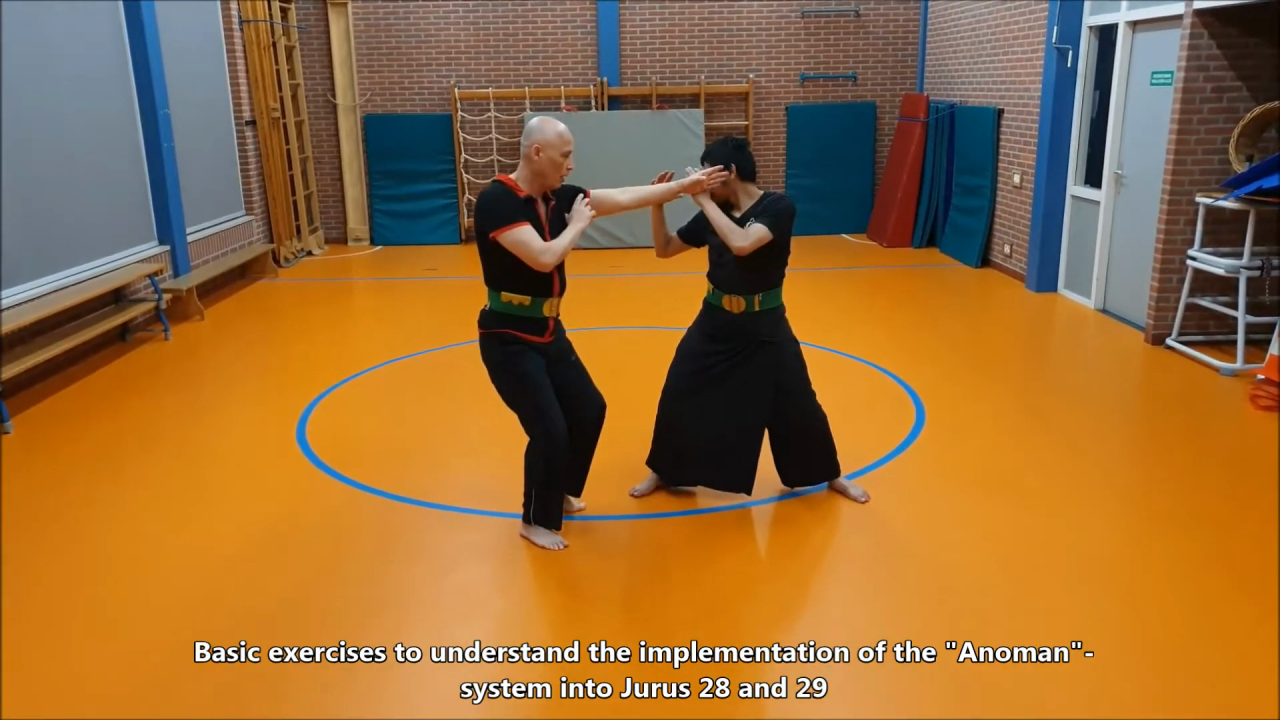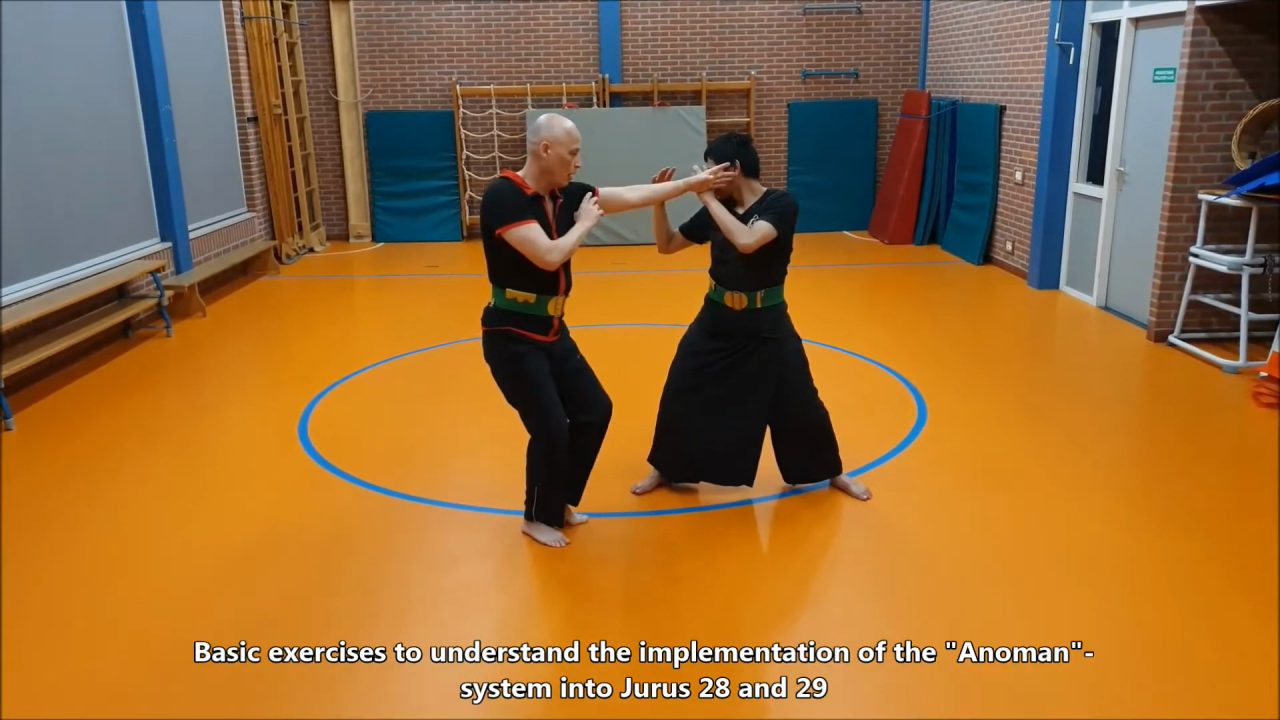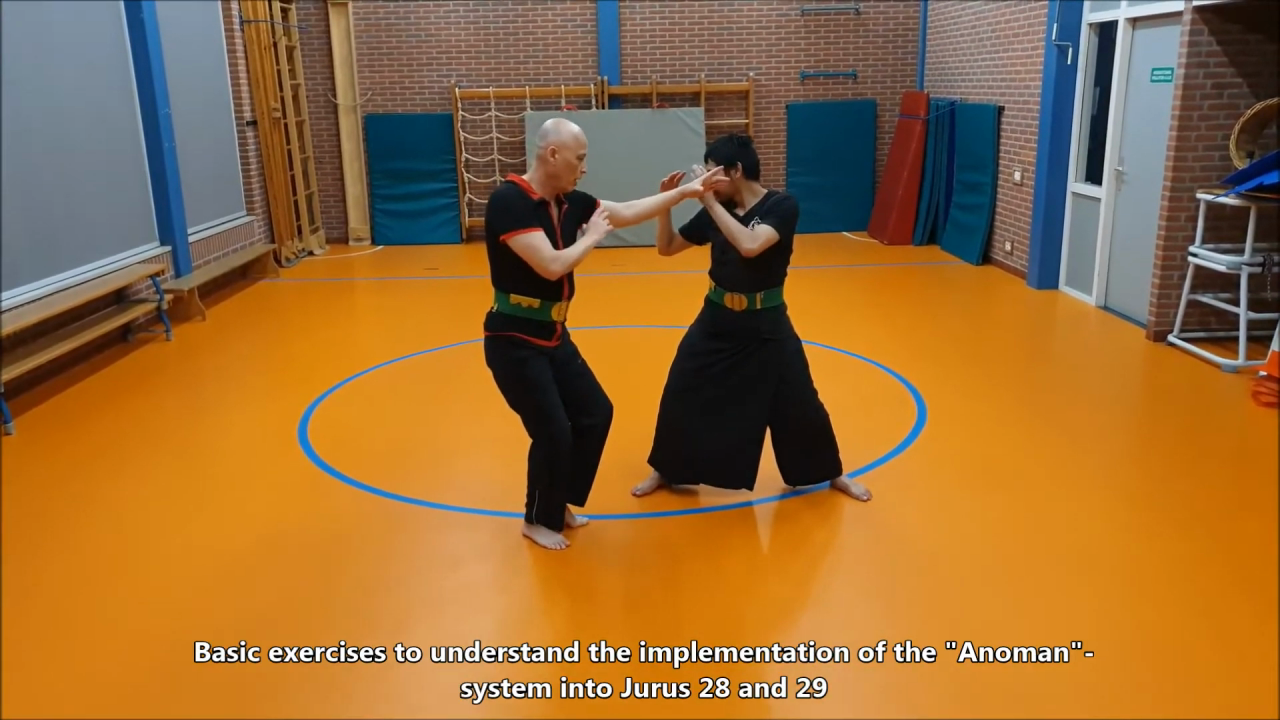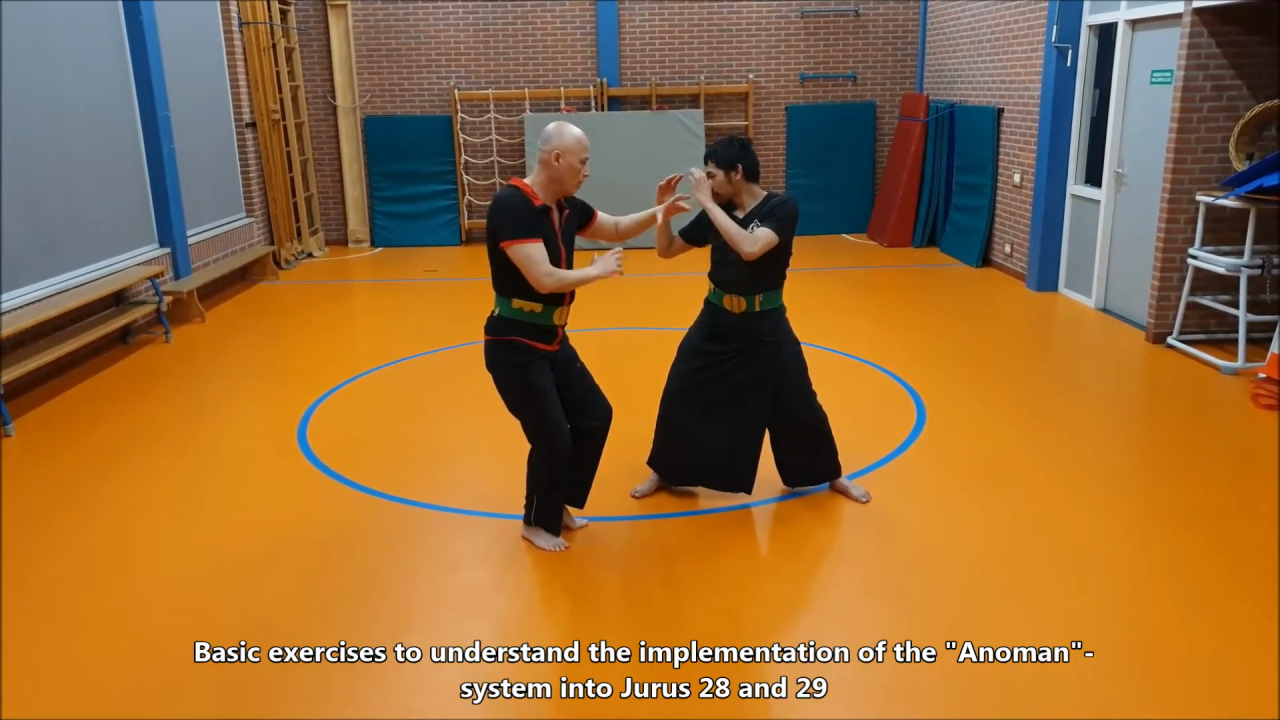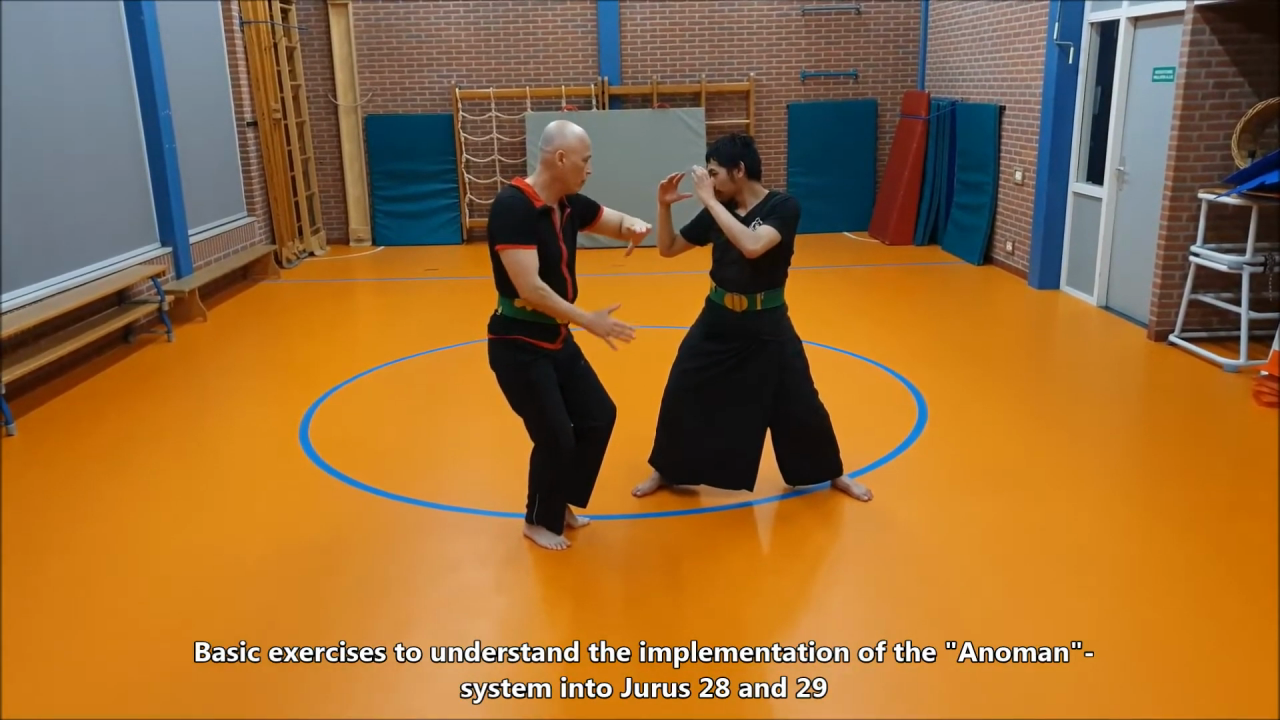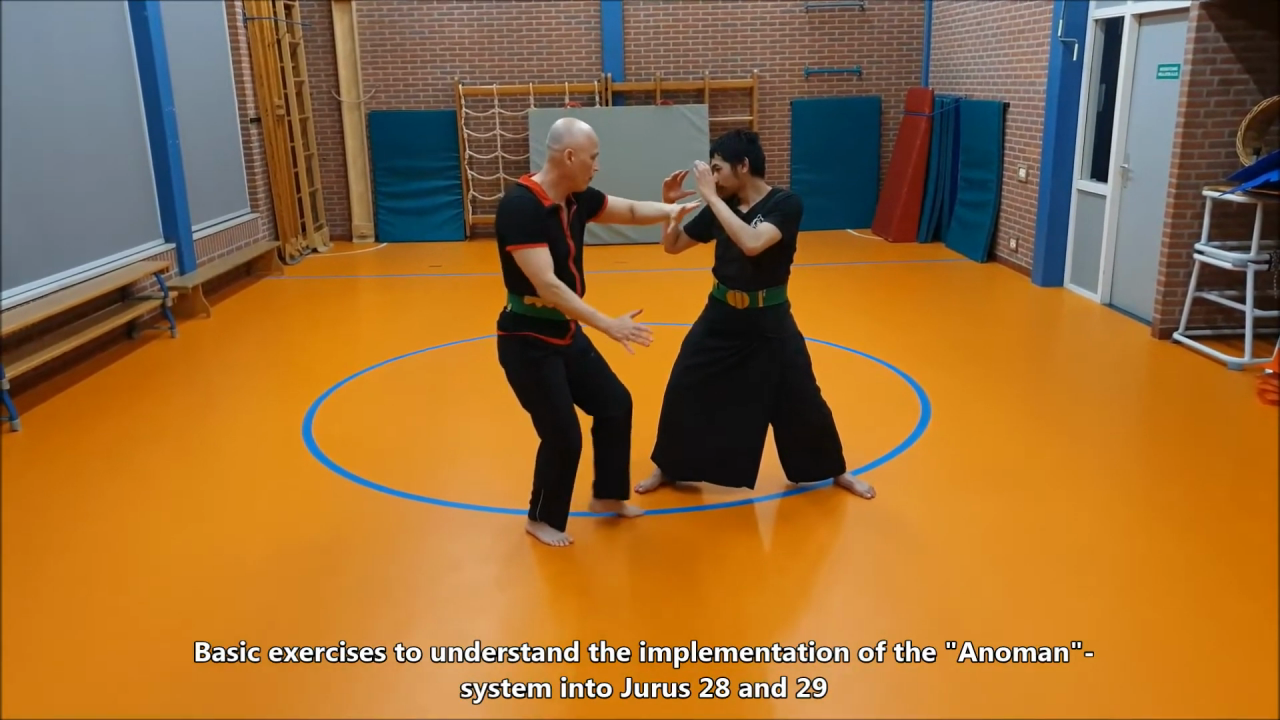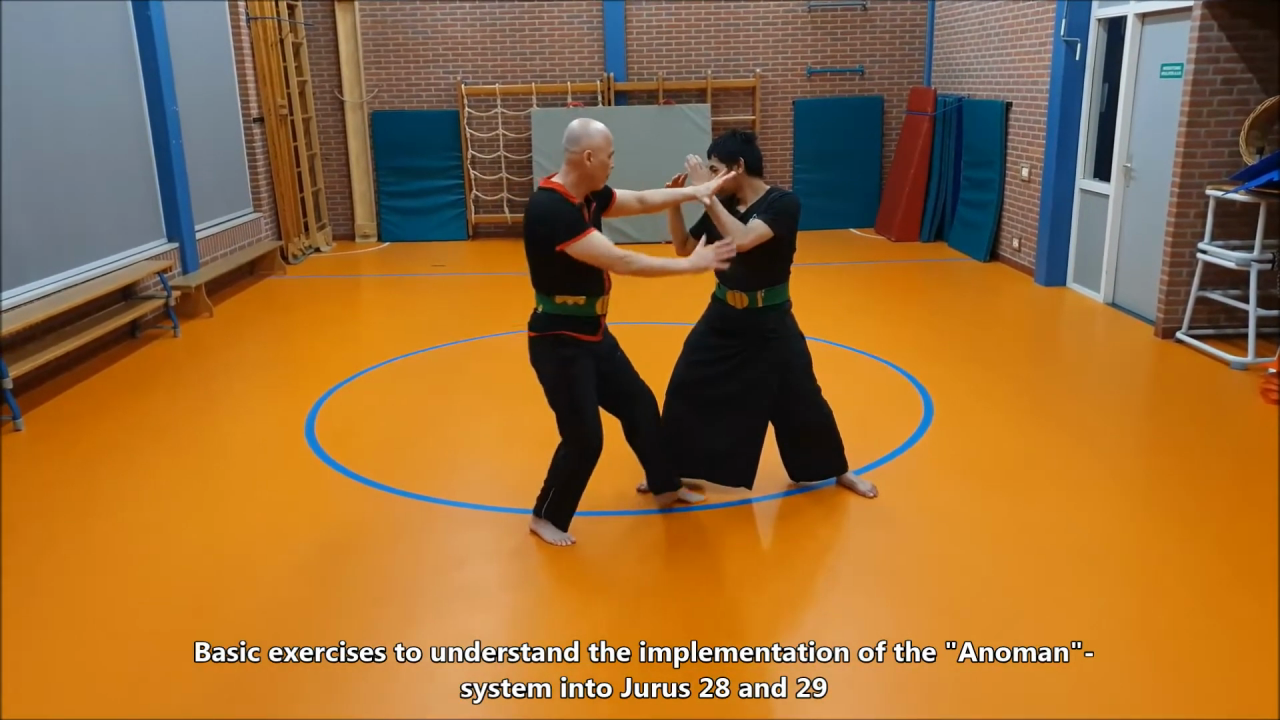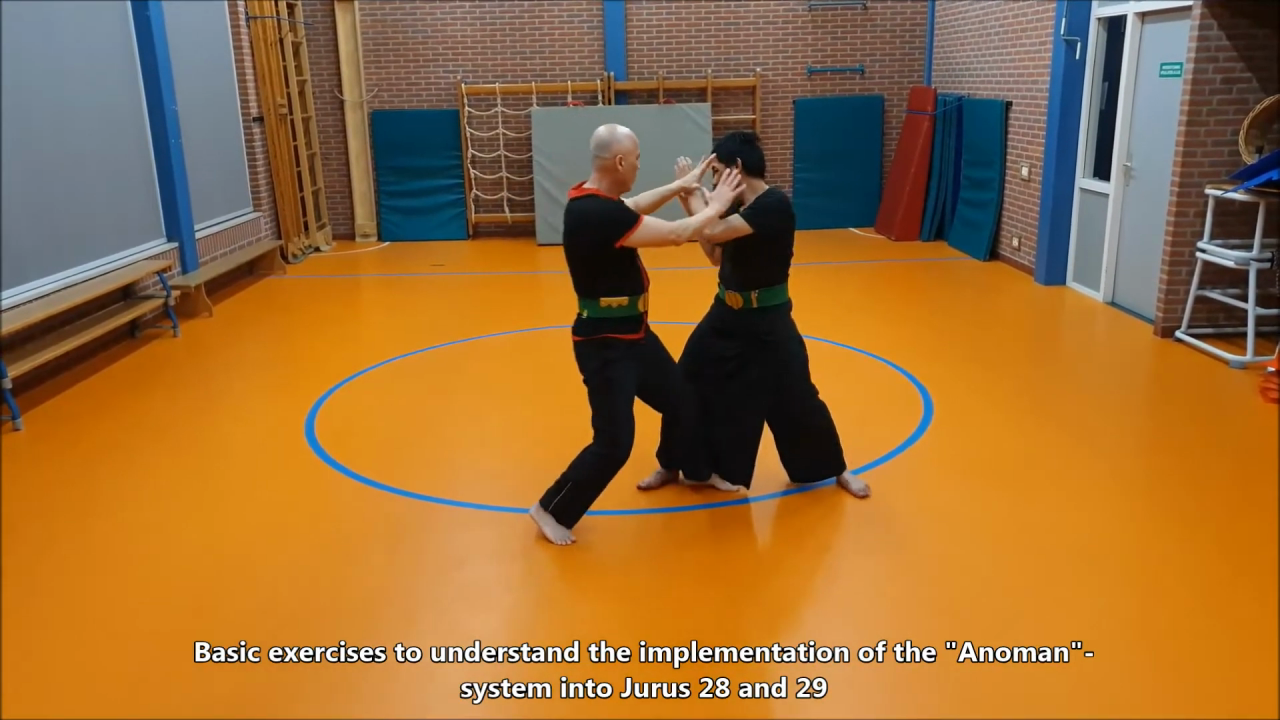
dt=0.4s
person 1, frame 1
left shoulder: (558, 196)
right shoulder: (496, 201)
left elbow: (623, 198)
right elbow: (543, 258)
left wrist: (684, 186)
right wrist: (577, 224)
left hip: (548, 331)
right hip: (509, 338)
left knee: (589, 409)
right knee: (549, 430)
left ankle: (560, 493)
right ankle: (536, 521)
person 1, frame 2
left shoulder: (565, 195)
right shoulder: (503, 197)
left elbow: (630, 196)
right elbow: (548, 256)
left wrist: (692, 183)
right wrist: (584, 223)
left hip: (551, 330)
right hip: (512, 336)
left knee: (593, 411)
right knee: (550, 429)
left ankle: (559, 501)
right ankle: (538, 517)
person 1, frame 3
left shoulder: (568, 201)
right shoulder: (509, 201)
left elbow: (626, 211)
right elbow: (550, 265)
left wrist: (685, 192)
right wrist: (590, 235)
left hip: (553, 335)
right hip: (514, 340)
left knee: (595, 414)
right knee: (553, 433)
left ankle: (559, 504)
right ankle: (539, 521)
person 1, frame 4
left shoulder: (566, 206)
right shoulder: (510, 206)
left elbow: (616, 229)
right elbow: (544, 279)
left wrist: (654, 214)
right wrist: (597, 270)
left hip: (551, 339)
right hip: (514, 345)
left knee: (594, 417)
right knee: (551, 437)
left ankle: (558, 504)
right ankle: (537, 523)
person 1, frame 5
left shoulder: (570, 204)
right shoulder: (512, 207)
left elbow: (617, 223)
right elbow: (529, 288)
left wrist: (635, 226)
right wrist: (590, 320)
left hip: (556, 337)
right hip: (518, 344)
left knee: (599, 416)
right knee: (555, 437)
left ankle: (561, 502)
right ankle: (540, 521)
person 1, frame 6
left shoulder: (576, 198)
right shoulder: (520, 206)
left elbow: (631, 210)
right elbow: (547, 286)
left wrist: (670, 210)
right wrist: (609, 326)
left hip: (565, 332)
right hip: (528, 340)
left knee: (614, 404)
right knee: (562, 435)
left ankle: (608, 495)
right ankle: (543, 519)
person 1, frame 7
left shoulder: (585, 195)
right shoulder: (549, 208)
left elbow: (640, 200)
right elbow: (616, 260)
left wrist: (692, 191)
right wrist: (687, 264)
left hip: (591, 333)
right hip: (559, 341)
left knee: (640, 406)
right knee: (584, 438)
left ankle: (666, 485)
right ankle: (547, 517)
person 1, frame 8
left shoulder: (594, 201)
right shoulder: (595, 213)
left elbow: (632, 211)
right elbow: (676, 235)
left wrist: (680, 186)
right wrist: (716, 205)
left hip: (631, 333)
right hip: (604, 342)
left knee: (679, 398)
right knee: (614, 442)
left ankle: (696, 470)
right ankle: (552, 510)
person 2, frame 1
left shoulder: (778, 207)
right shoulder: (714, 212)
left elbow: (742, 243)
right elbow: (664, 248)
left wrist: (704, 201)
right wrist: (657, 203)
left hip: (764, 326)
right hip: (714, 322)
left knee: (798, 405)
right knee: (677, 399)
left ankle: (831, 475)
right ankle: (663, 472)
person 2, frame 2
left shoulder: (781, 204)
right shoulder: (717, 208)
left elbow: (747, 241)
right elbow: (666, 244)
left wrist: (708, 198)
right wrist: (659, 200)
left hip: (766, 322)
right hip: (716, 319)
left knee: (800, 403)
right knee: (680, 395)
left ankle: (833, 472)
right ankle: (664, 469)
person 2, frame 3
left shoulder: (781, 206)
right shoulder: (717, 210)
left elbow: (749, 245)
right elbow: (666, 247)
left wrist: (710, 201)
left hip: (766, 324)
right hip: (715, 320)
left knee: (799, 404)
right knee: (679, 397)
left ankle: (832, 474)
right ankle: (665, 471)
person 2, frame 4
left shoulder: (781, 209)
right shoulder: (717, 211)
left elbow: (750, 248)
right elbow: (666, 249)
left wrist: (706, 202)
right wrist: (663, 207)
left hip: (765, 326)
right hip: (715, 322)
left knee: (798, 406)
right knee: (679, 398)
left ankle: (832, 475)
right ankle: (664, 473)
person 2, frame 5
left shoulder: (783, 207)
right shoulder: (718, 210)
left elbow: (752, 246)
right elbow: (668, 248)
left wrist: (709, 200)
right wrist: (664, 206)
left hip: (766, 325)
right hip: (717, 320)
left knee: (799, 404)
right knee: (680, 397)
left ankle: (833, 474)
right ankle: (665, 472)
person 2, frame 6
left shoulder: (786, 204)
right shoulder: (721, 206)
left elbow: (752, 243)
right elbow: (672, 245)
left wrist: (711, 196)
right wrist: (670, 203)
left hip: (769, 320)
right hip: (721, 316)
left knee: (802, 400)
right knee: (684, 392)
left ankle: (837, 471)
right ankle: (667, 469)
person 2, frame 7
left shoulder: (783, 203)
right shoulder: (726, 206)
left elbow: (742, 240)
right elbow: (683, 248)
left wrist: (705, 193)
right wrist: (674, 205)
left hip: (769, 320)
right hip: (722, 315)
left knee: (801, 400)
right knee: (684, 390)
left ankle: (839, 470)
right ankle: (669, 468)
person 2, frame 8
left shoulder: (775, 204)
right shoulder: (741, 207)
left elbow: (712, 233)
right elbow: (715, 254)
left wrist: (689, 189)
right wrist: (692, 204)
left hip: (767, 320)
right hip: (726, 314)
left knee: (795, 400)
left ankle: (838, 469)
right ankle: (671, 468)
